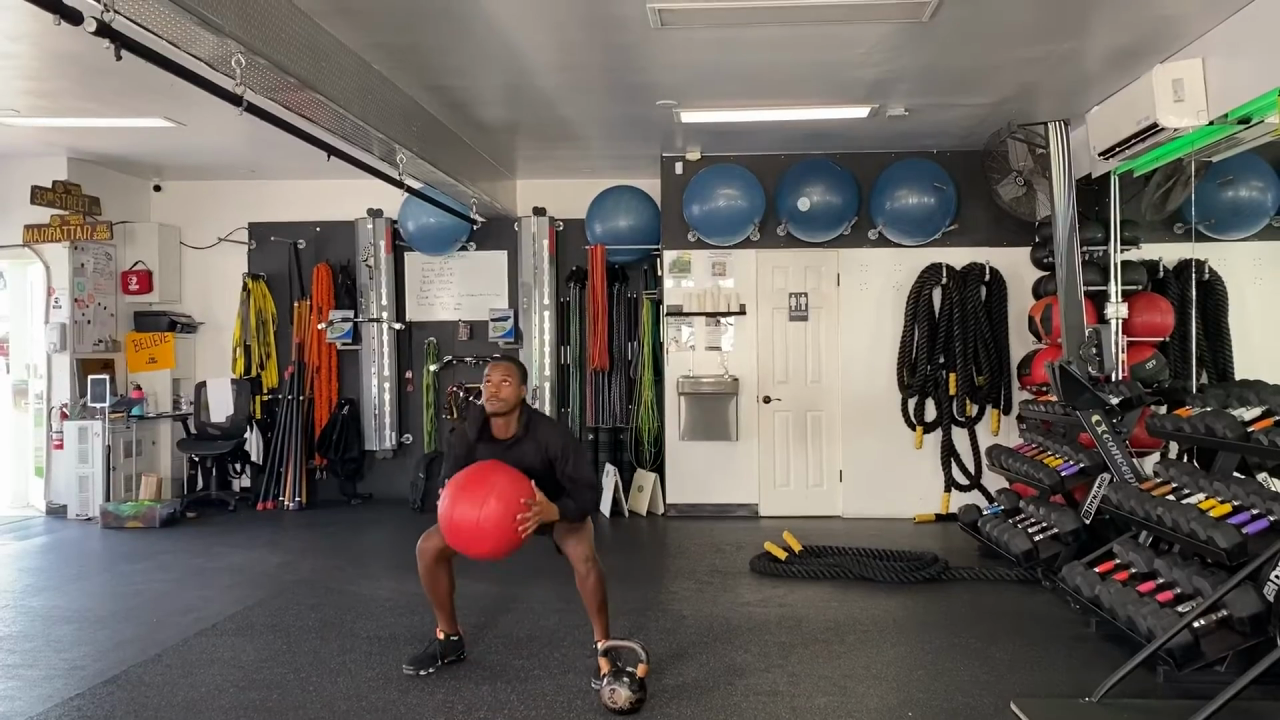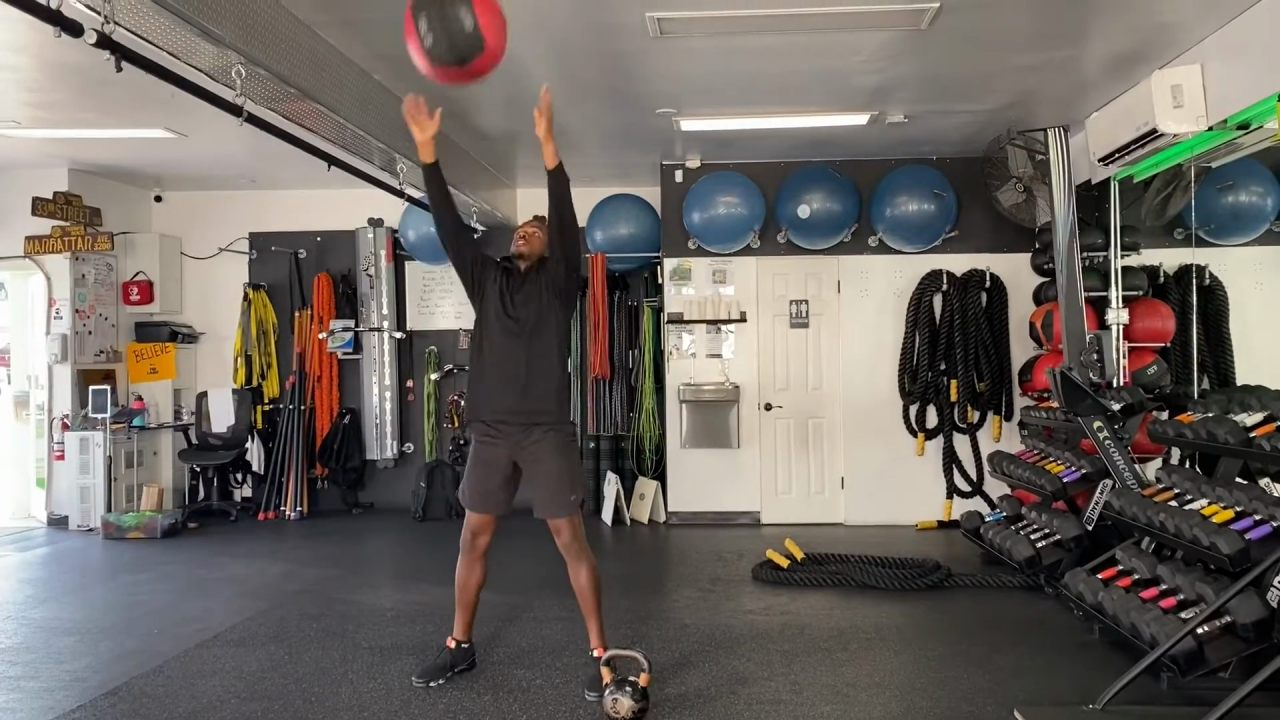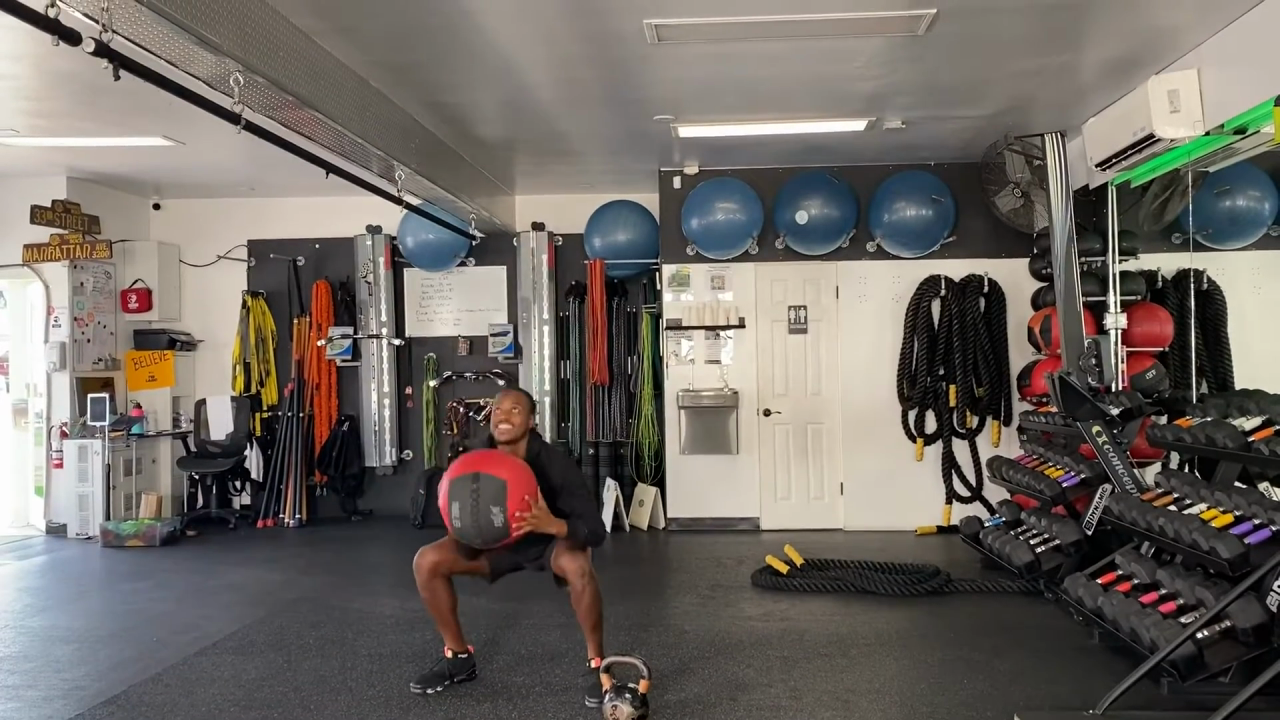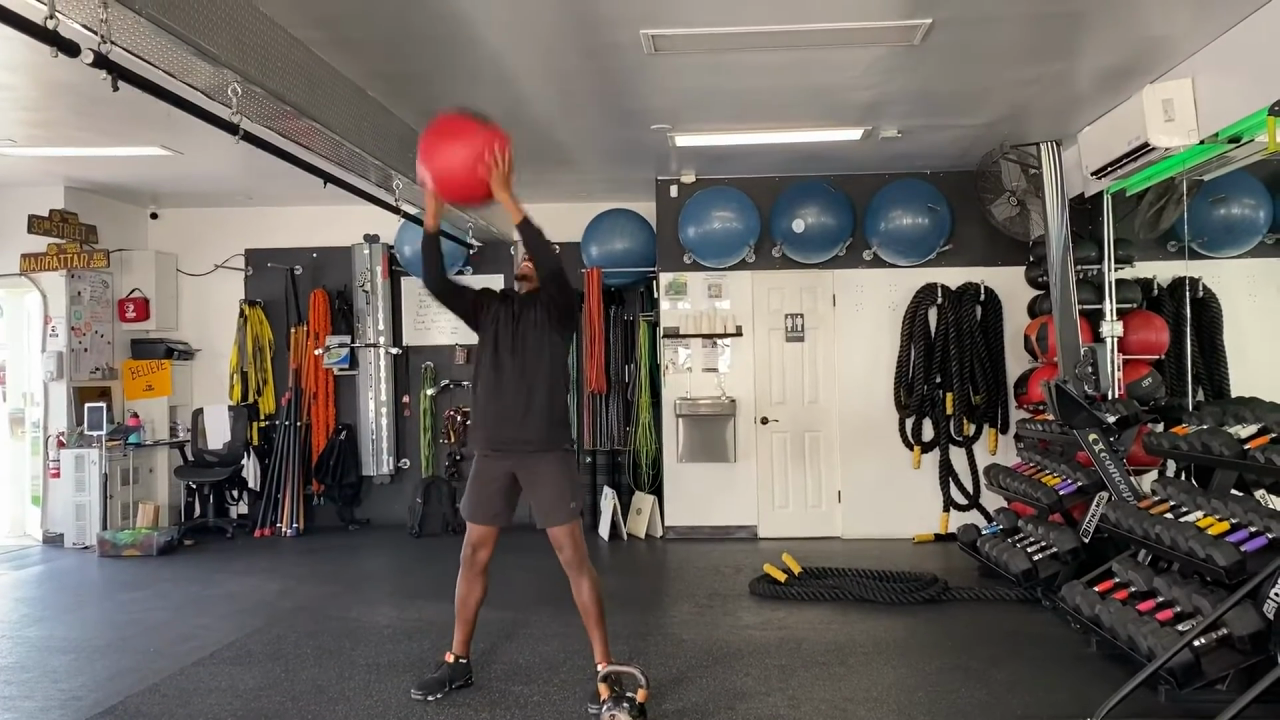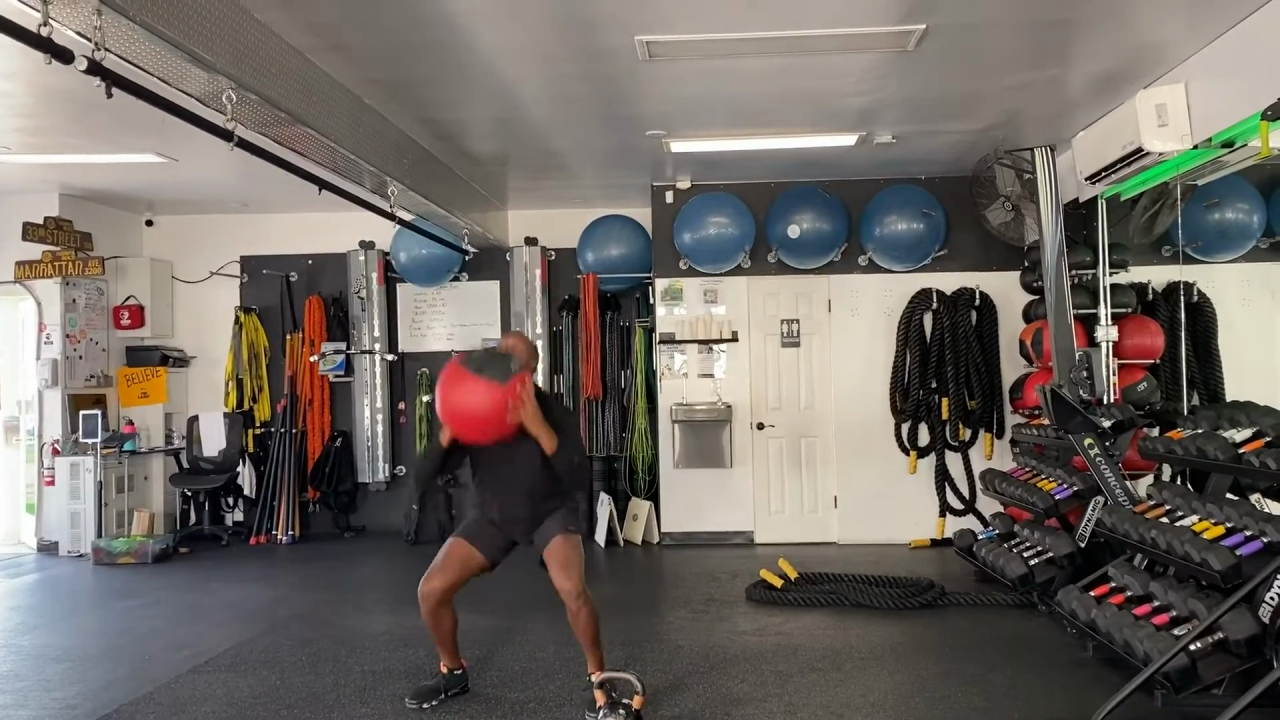
dt=1s
person 1, frame 1
left shoulder: (550, 435)
right shoulder: (465, 437)
left elbow: (588, 491)
left wrist: (553, 512)
left hip: (556, 506)
left knee: (583, 555)
right knee: (430, 546)
right ankle: (448, 638)
person 1, frame 2
left shoulder: (557, 284)
right shoulder: (487, 281)
left elbow: (566, 225)
right elbow: (449, 226)
left wrist: (547, 145)
right wrist: (427, 149)
left hip: (547, 428)
right hip: (492, 431)
left knee: (570, 542)
right knee: (474, 539)
left ankle: (599, 653)
right ankle: (459, 646)
person 1, frame 3
left shoulder: (556, 465)
left elbow: (595, 531)
right elbow: (468, 551)
left wrist: (550, 525)
left hip: (556, 537)
right hip: (501, 542)
left knee: (578, 569)
right knee: (427, 561)
left ankle: (596, 664)
right ankle: (458, 656)
person 1, frame 4
left shoulder: (558, 306)
right shoulder: (491, 308)
left elbow: (552, 265)
right elbow: (437, 283)
left wrist: (508, 199)
right wrist: (433, 210)
left hip: (547, 449)
right hip: (493, 450)
left knee: (573, 559)
right knee: (473, 557)
left ankle: (604, 669)
right ankle: (458, 661)
person 1, frame 5
left shoulder: (551, 411)
left elbow: (580, 478)
right elbow: (422, 480)
left wrist: (540, 428)
right wrist: (446, 437)
left hip: (551, 512)
right hip: (492, 517)
left knee: (572, 589)
right knee: (431, 590)
left ankle: (600, 679)
right ankle: (452, 671)
